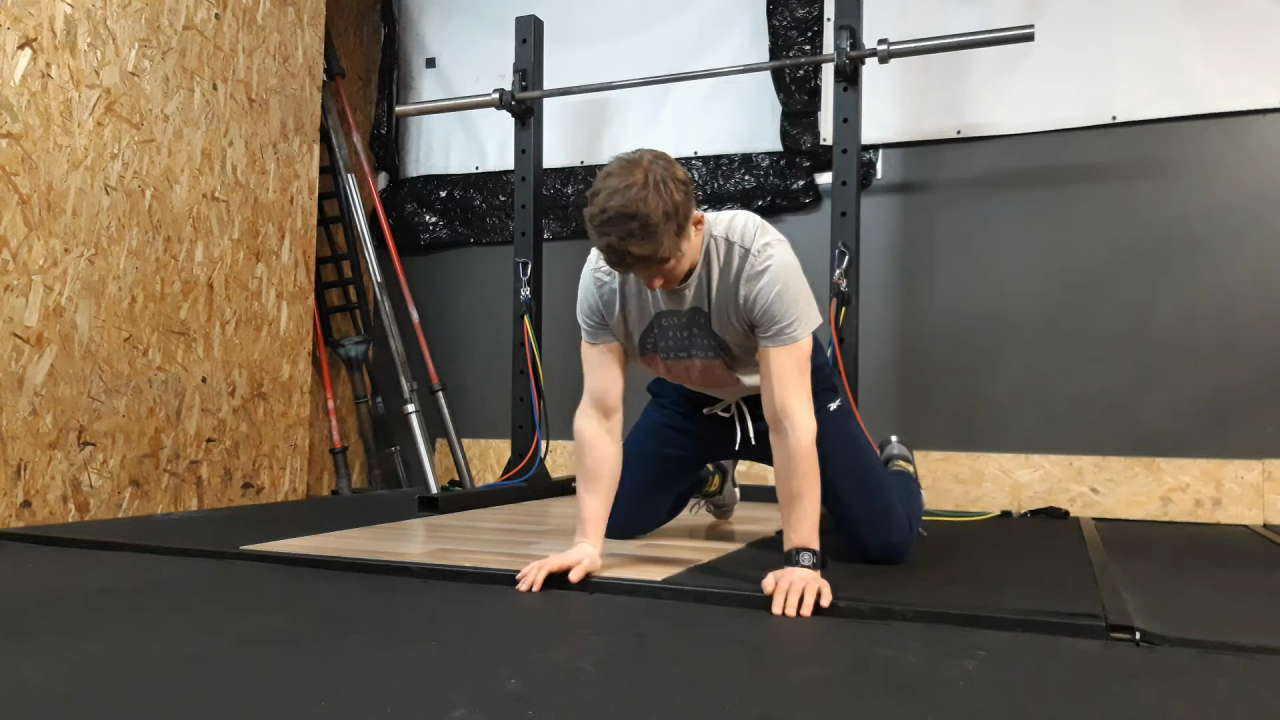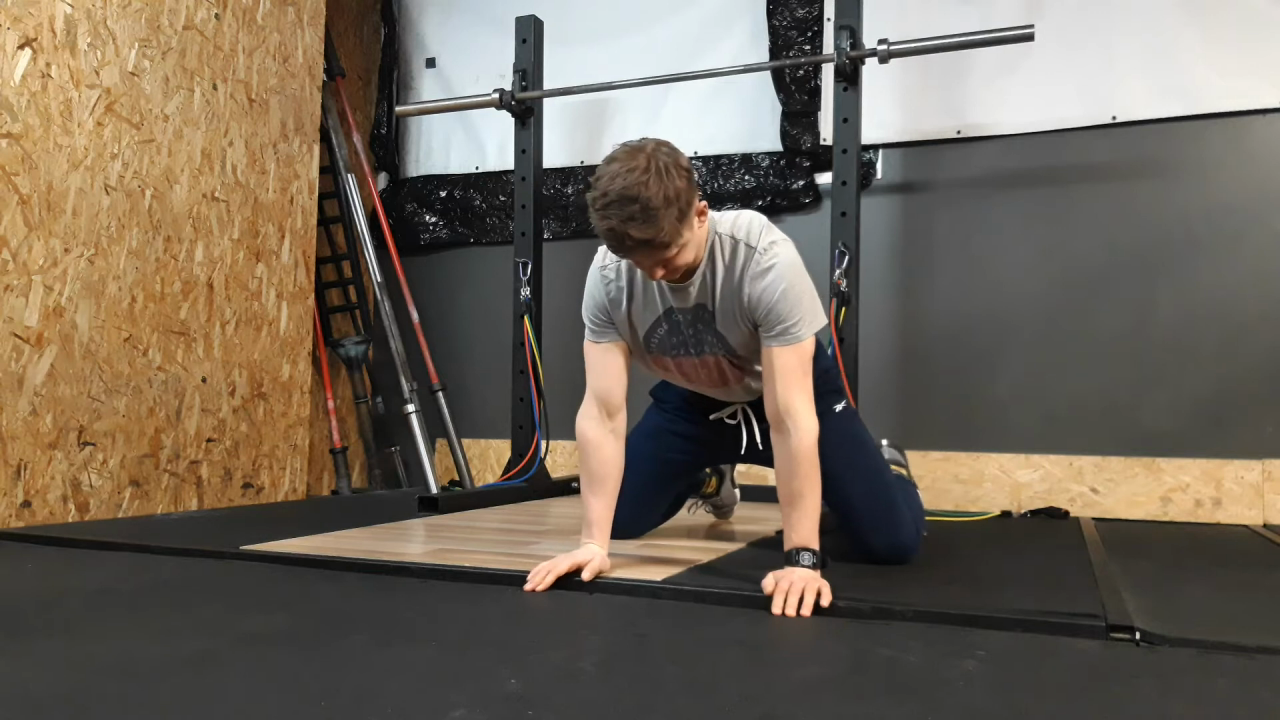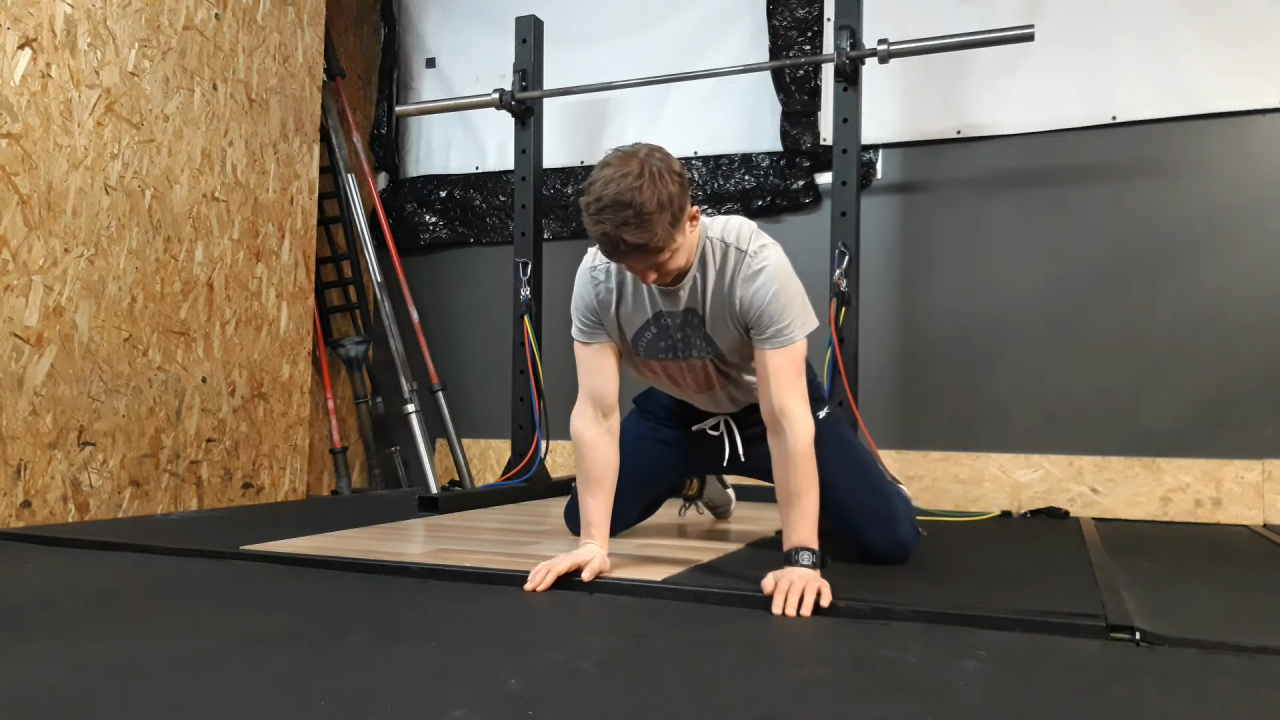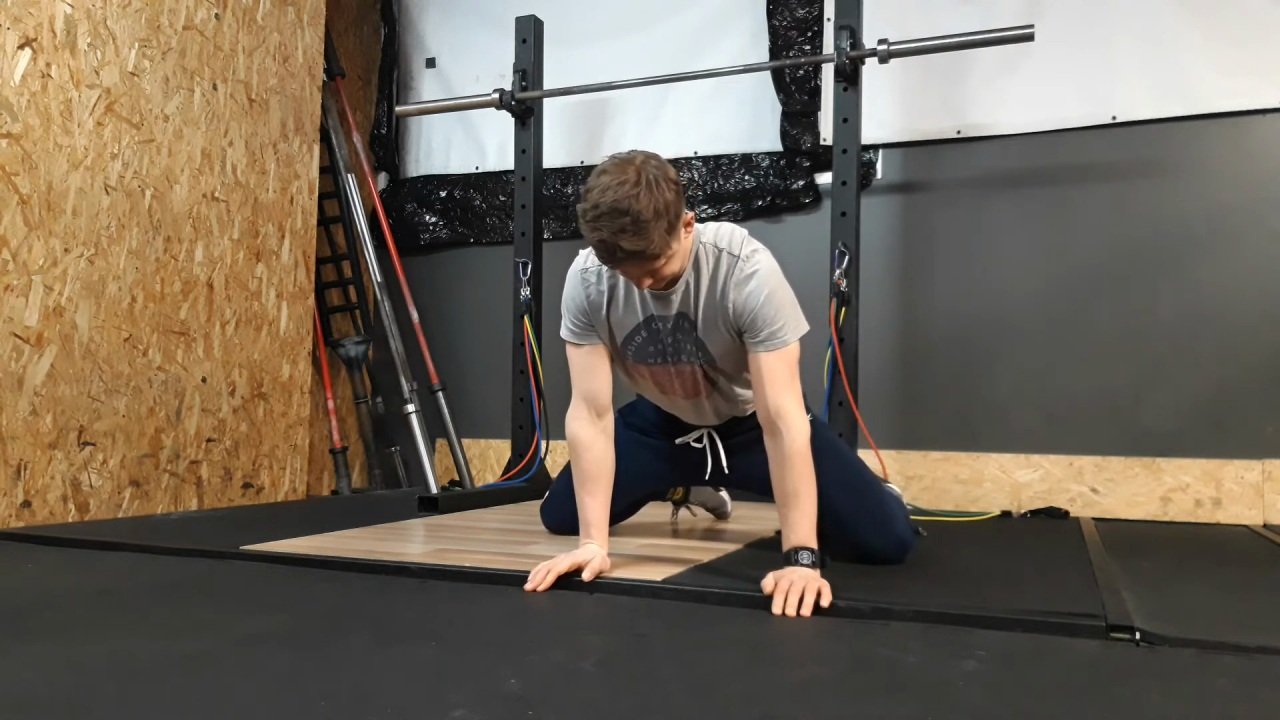
dt=0.7s
person 1, frame 1
left shoulder: (762, 259)
right shoulder: (601, 276)
left elbow: (787, 419)
right elbow: (600, 413)
left wrist: (802, 557)
right wrist: (587, 542)
left hip: (782, 389)
right hip: (689, 396)
left knee: (885, 539)
right knee: (618, 521)
left ankle: (895, 466)
right ankle: (709, 478)
person 1, frame 2
left shoulder: (766, 259)
right shoulder: (608, 275)
left elbow: (789, 419)
right elbow: (602, 412)
left wrist: (802, 557)
right wrist: (593, 542)
left hip: (791, 390)
right hip: (691, 400)
left knee: (891, 541)
right knee: (619, 521)
left ankle: (887, 467)
right ankle: (708, 479)
person 1, frame 3
left shoulder: (755, 263)
right shoulder: (595, 277)
left elbow: (785, 419)
right elbow: (596, 412)
left wrist: (802, 556)
right wrist: (593, 542)
left hip: (764, 405)
right hip: (675, 410)
left knee: (888, 539)
right knee: (581, 518)
right ankle: (694, 481)
person 1, frame 4
left shoulder: (747, 269)
right shoulder: (587, 280)
left elbow: (781, 420)
right elbow: (590, 413)
left wrist: (801, 556)
right wrist: (593, 542)
left hip: (749, 420)
right hip: (661, 422)
left knee: (886, 539)
right knee: (559, 517)
right ankle: (686, 489)
